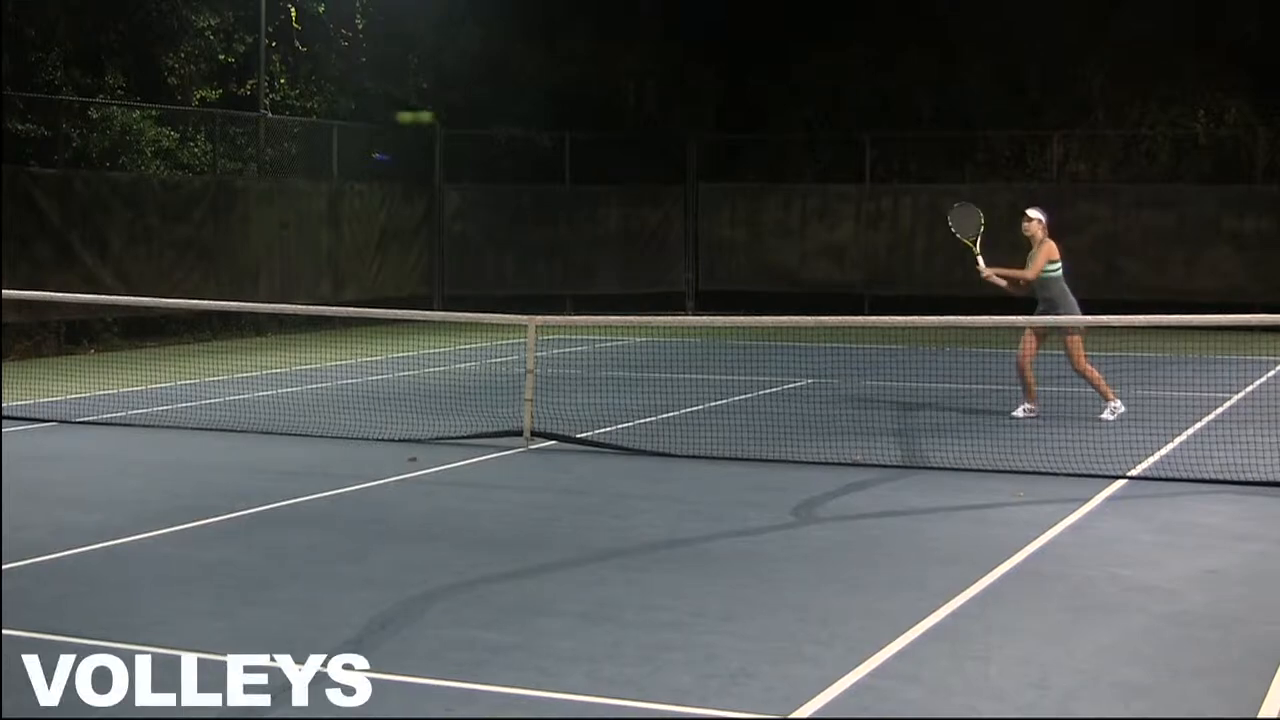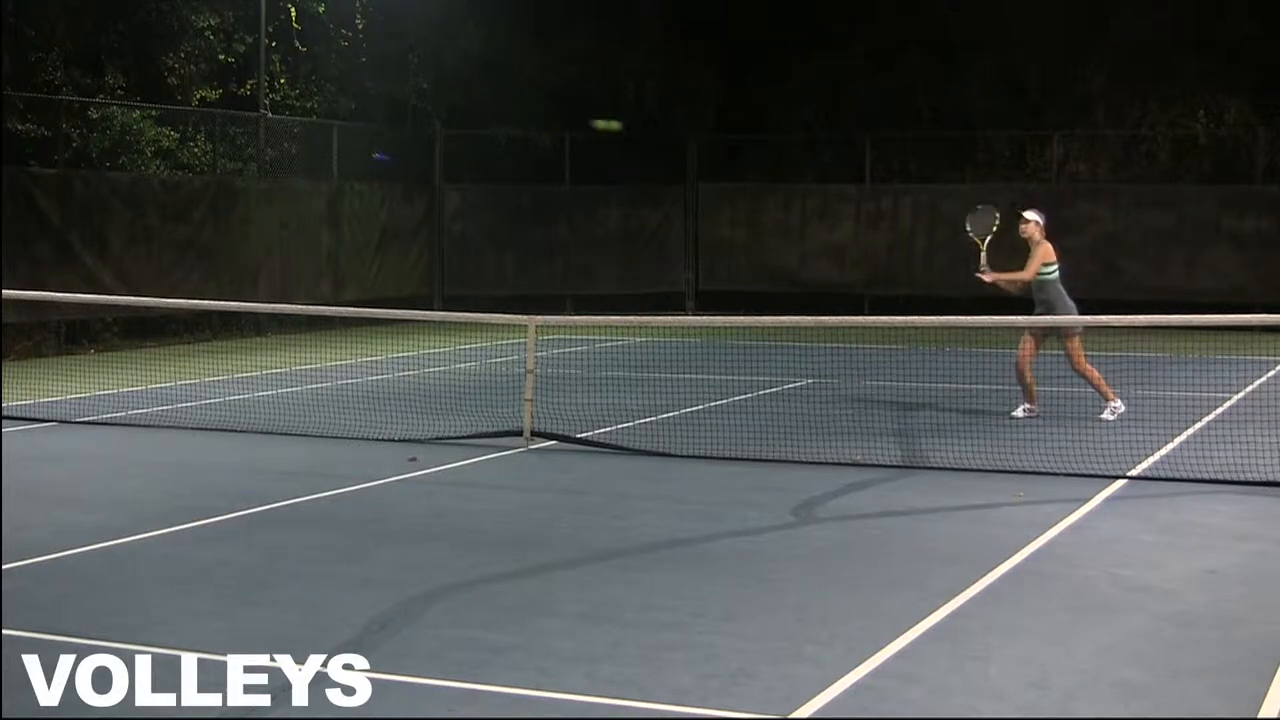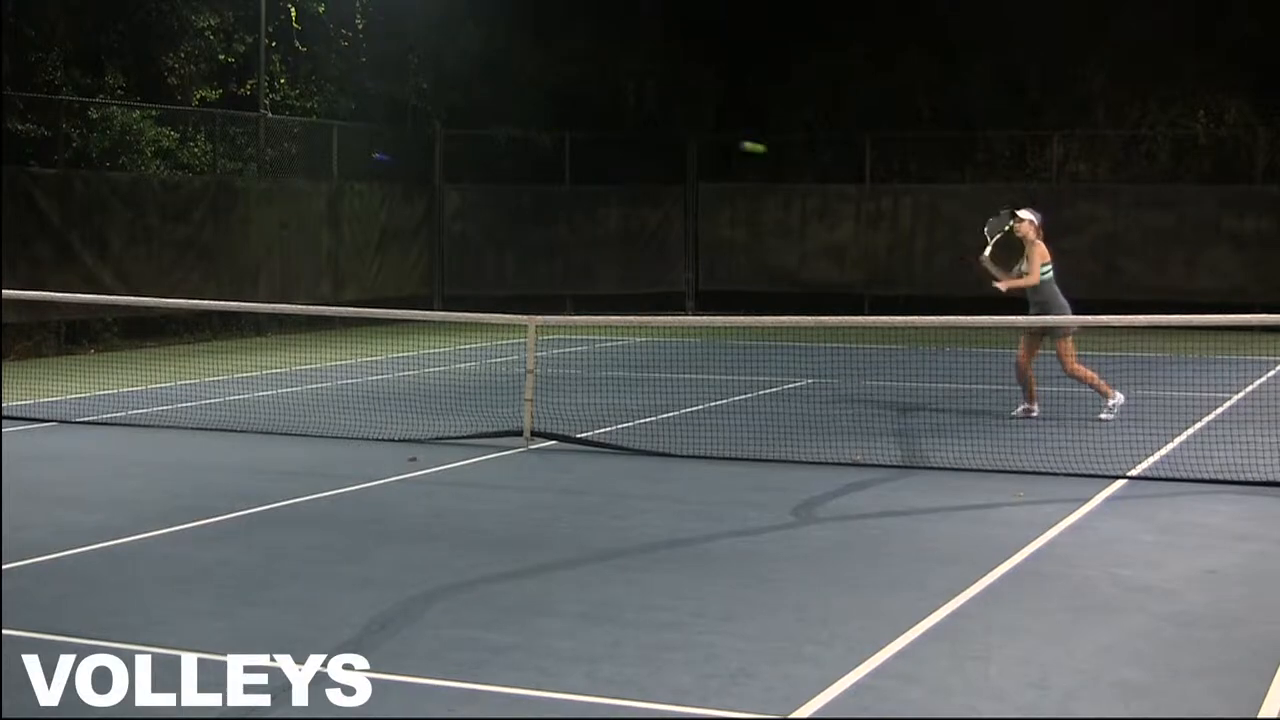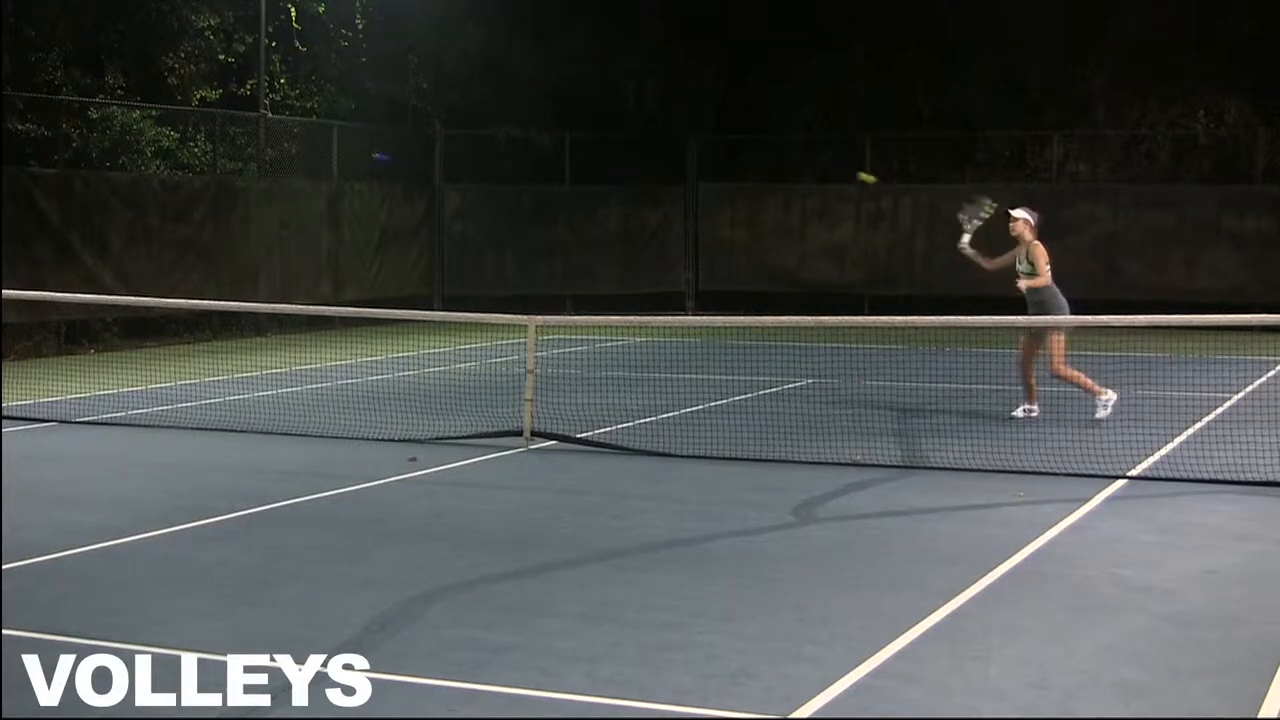
dt=0.1s
person 1, frame 1
left shoulder: (1047, 245)
right shoulder: (1032, 252)
left elbow: (1030, 274)
right elbow: (1019, 288)
left wrist: (995, 271)
right wrist: (993, 278)
left hip: (1064, 309)
right hip: (1044, 310)
left knee: (1079, 365)
right knee: (1022, 360)
left ankle: (1113, 402)
right ankle: (1031, 404)
person 1, frame 2
left shoulder: (1043, 247)
right shoulder: (1032, 253)
left elbow: (1026, 275)
right elbow: (1018, 288)
left wrist: (996, 275)
right wrist: (993, 278)
left hip: (1061, 311)
right hip: (1042, 311)
left knee: (1079, 365)
right knee: (1022, 361)
left ankle: (1114, 402)
right ankle: (1031, 405)
person 1, frame 3
left shoulder: (1037, 247)
right shoulder: (1027, 251)
left elbow: (1032, 279)
right elbow: (1010, 279)
left wrist: (1006, 284)
right wrist: (989, 265)
left hip: (1055, 311)
right hip: (1038, 312)
left knee: (1071, 368)
right knee: (1021, 363)
left ankle: (1112, 397)
right ankle: (1030, 405)
person 1, frame 4
left shoulder: (1035, 247)
right shoulder: (1019, 249)
left elbow: (1046, 280)
right elbow: (991, 265)
left wrist: (1027, 283)
right wrist: (970, 252)
left hip: (1053, 310)
right hip: (1036, 311)
left knee: (1057, 368)
right knee: (1025, 363)
left ankle: (1102, 394)
right ankle: (1030, 405)
